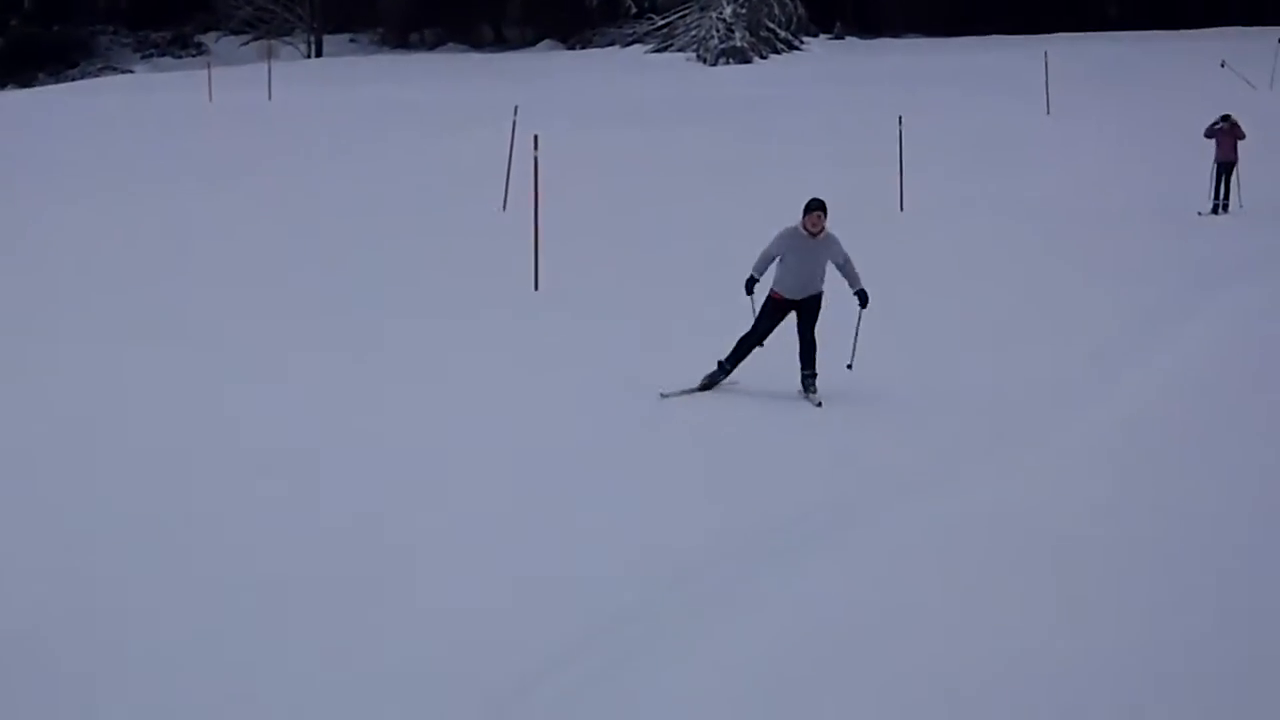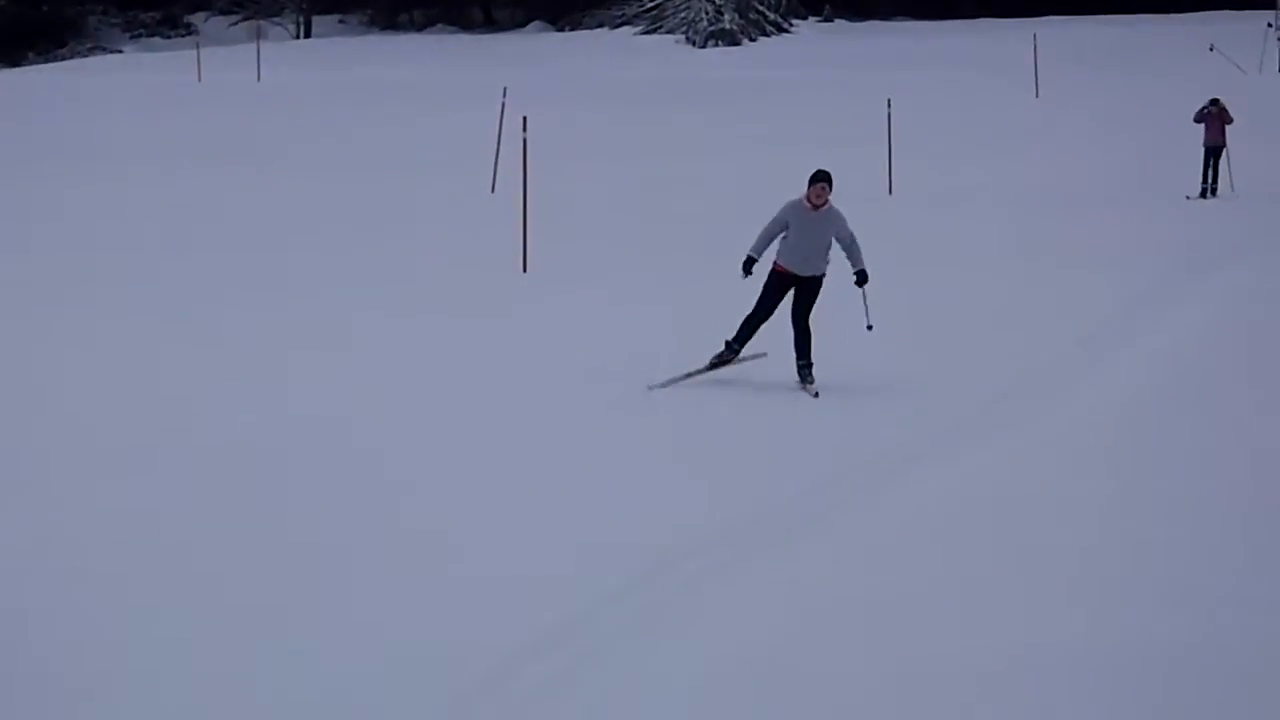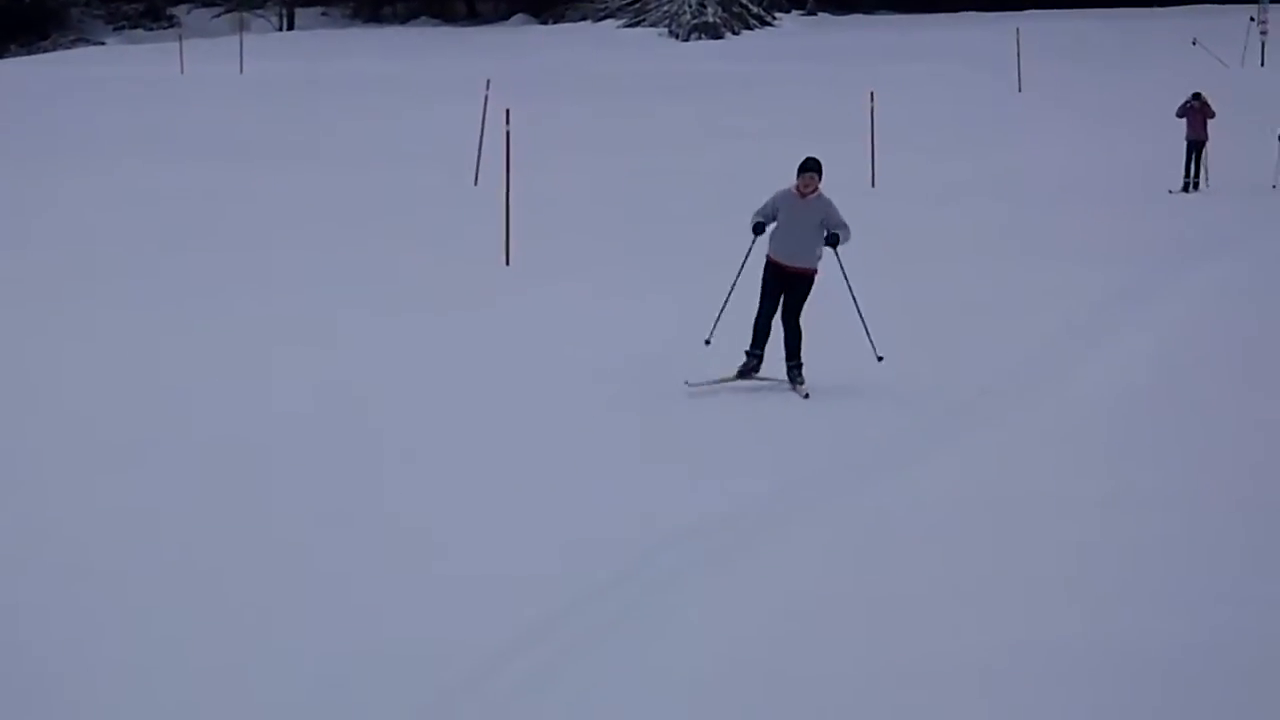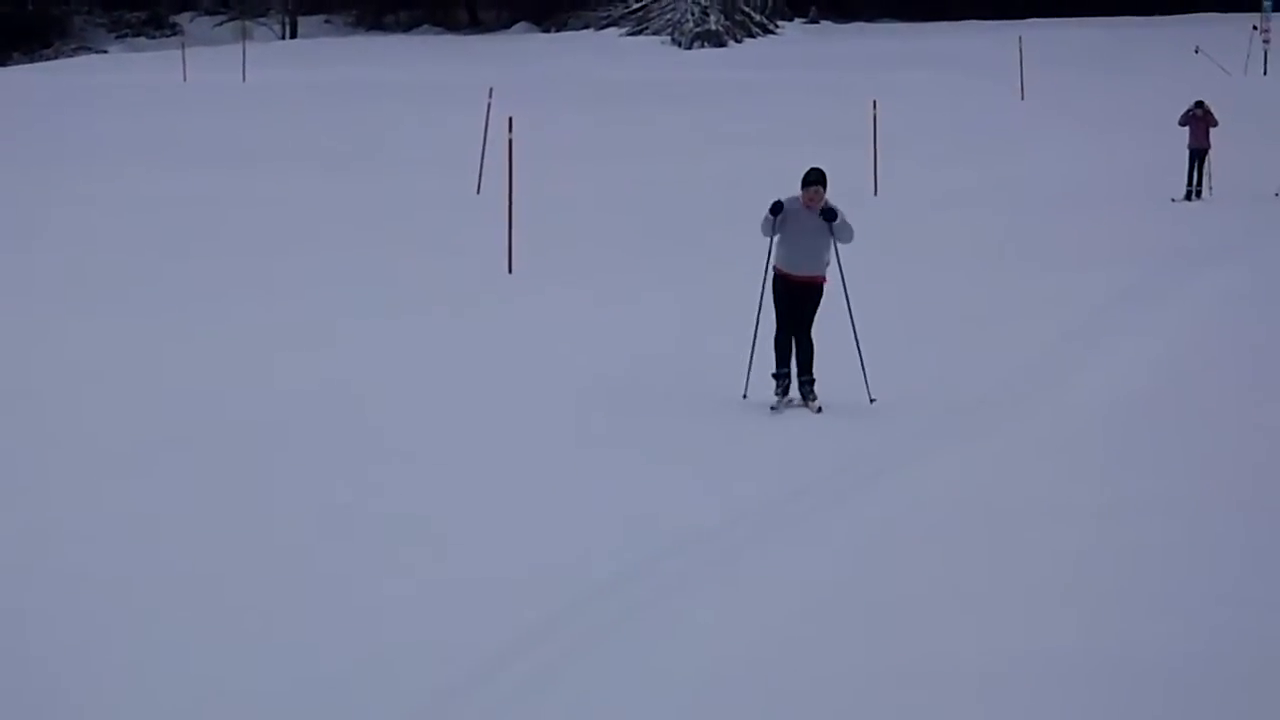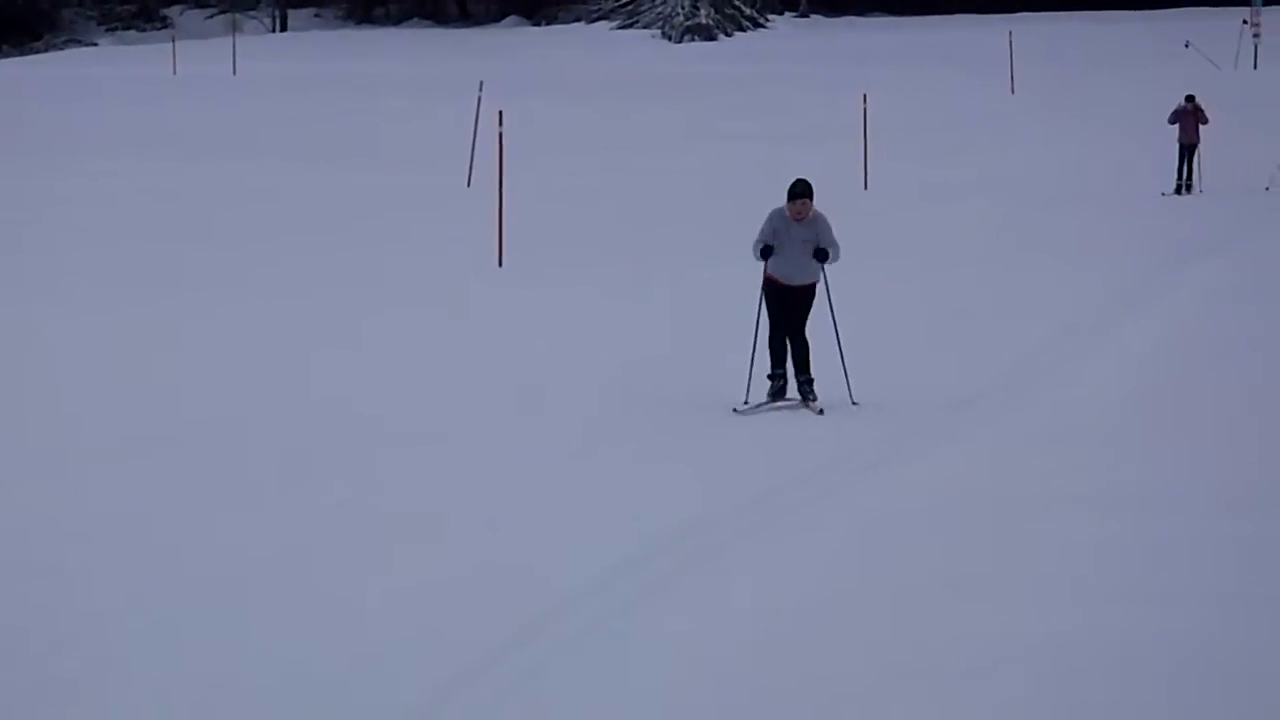
dt=0.2s
person 1, frame 1
left shoulder: (831, 242)
right shoulder: (788, 235)
left elbow: (845, 264)
right elbow: (768, 254)
left wrist: (858, 288)
right wrist: (753, 277)
left hip: (811, 297)
right hip: (781, 294)
left knee: (806, 333)
right knee: (757, 334)
left ankle: (808, 377)
right ankle: (725, 368)
person 1, frame 2
left shoulder: (835, 217)
right shoulder: (792, 208)
left elbow: (849, 242)
right elbow: (771, 230)
left wrist: (859, 267)
right wrist: (753, 256)
left hip: (813, 276)
right hip: (783, 270)
left knee: (799, 318)
right knee: (760, 312)
left ankle: (804, 366)
right ankle: (733, 350)
person 1, frame 3
left shoulder: (824, 205)
right shoulder: (782, 197)
left elbow: (844, 230)
right elbow: (764, 216)
left wrist: (836, 236)
right wrist: (758, 222)
left hip: (804, 271)
right hip: (775, 265)
left knee: (790, 317)
right knee: (765, 311)
left ankle: (794, 367)
right ankle: (754, 359)
person 1, frame 4
left shoulder: (830, 210)
right shoulder: (788, 205)
left elbow: (847, 236)
right elbow: (766, 231)
left wrist: (834, 221)
right wrist: (772, 215)
left hip: (812, 281)
right hip: (783, 277)
left knee: (802, 331)
right knee: (784, 327)
left ankle: (806, 382)
right ankle: (783, 377)
person 1, frame 5
left shoulder: (819, 221)
right shoulder: (776, 217)
left elbow: (834, 251)
right elbow: (757, 247)
left wrist: (826, 254)
right wrist: (764, 251)
left hip: (805, 285)
right hip: (775, 282)
left knee: (796, 331)
right knee: (777, 329)
left ankle: (805, 382)
right ankle: (778, 379)
